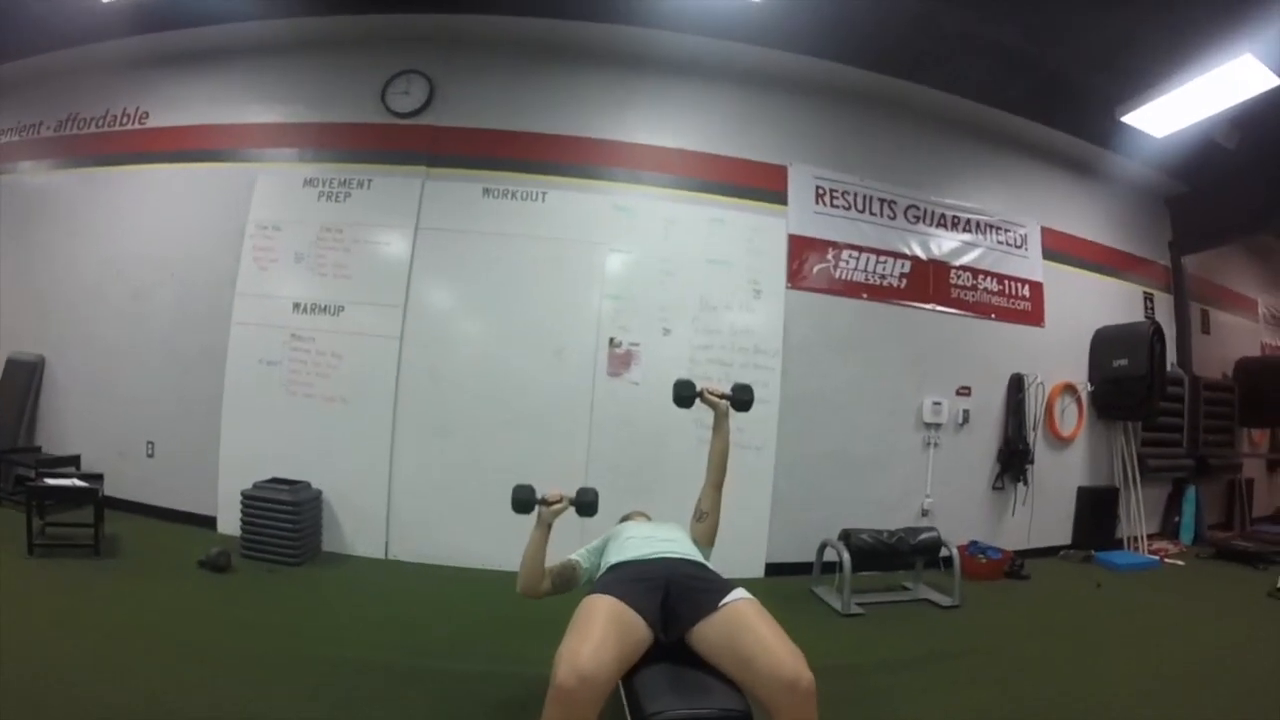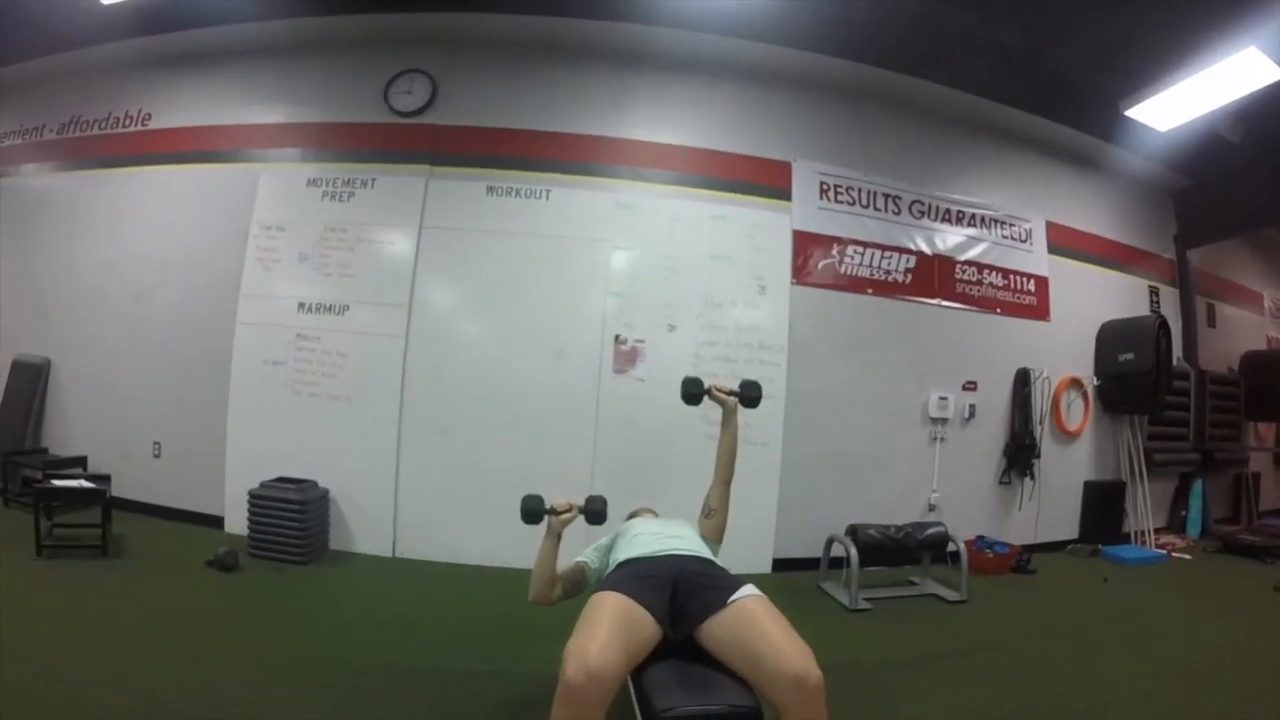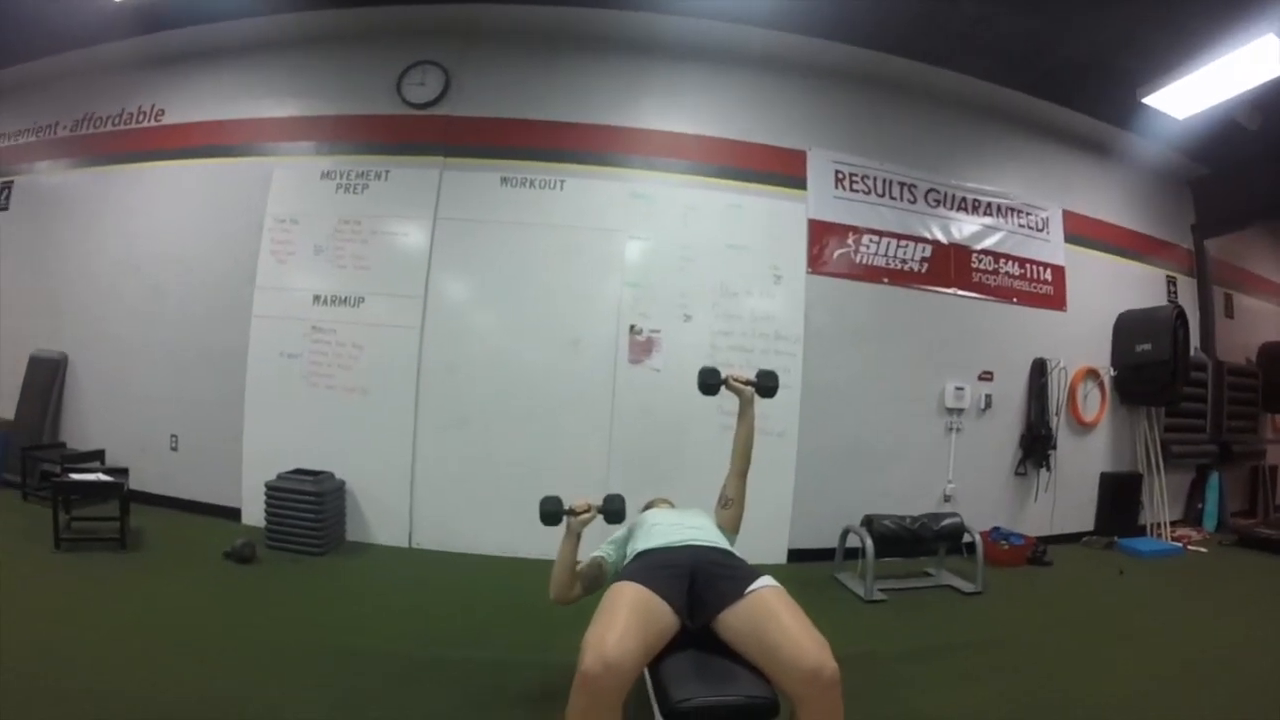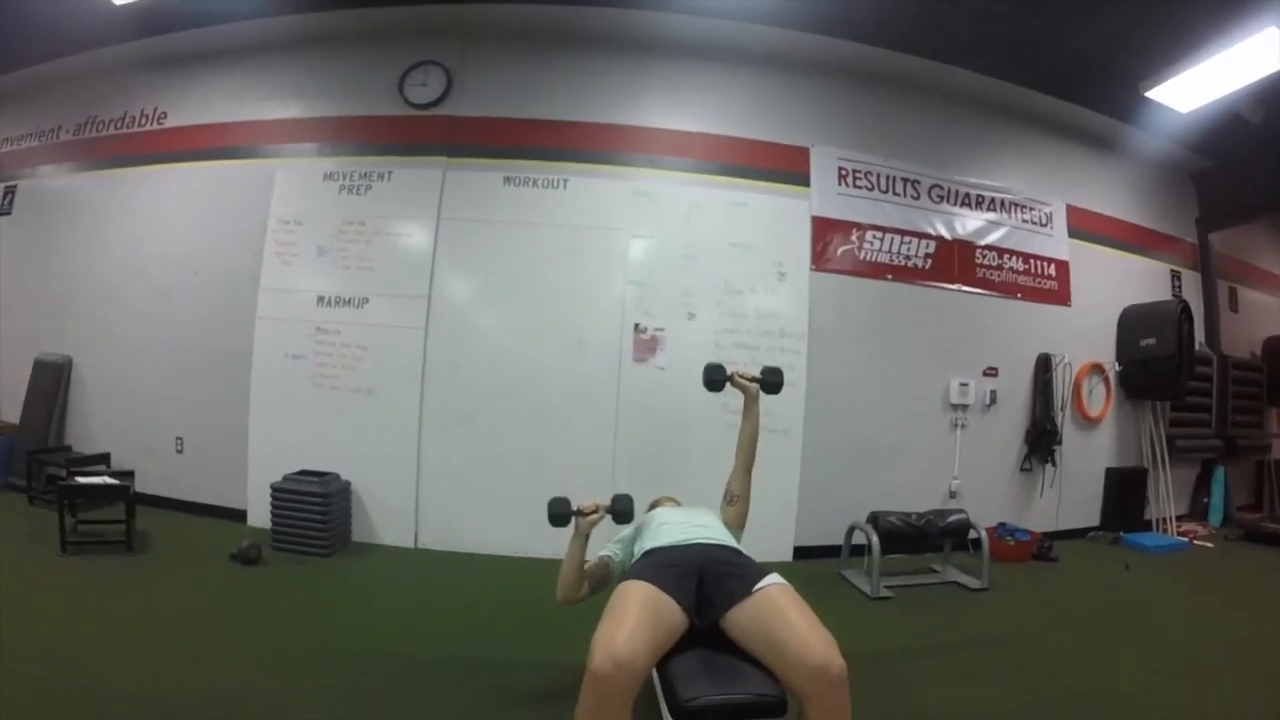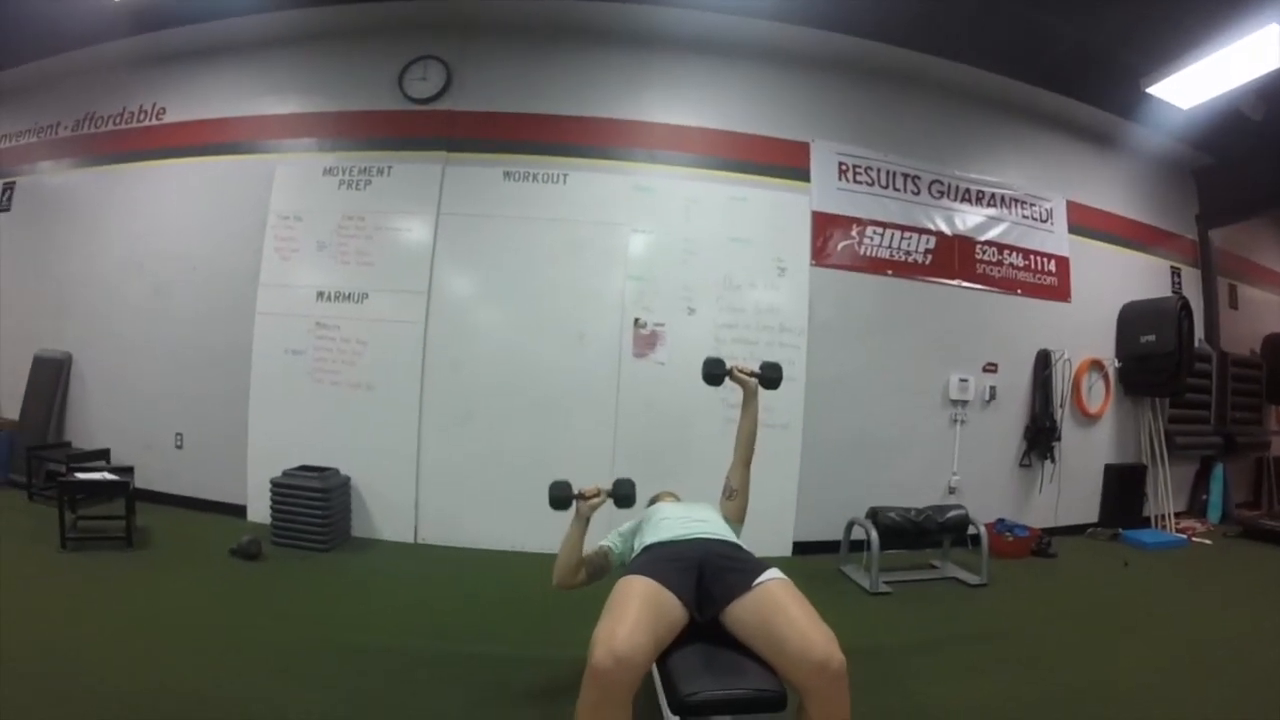
dt=0.1s
person 1, frame 1
left shoulder: (686, 538)
right shoulder: (605, 545)
left elbow: (713, 486)
right elbow: (532, 586)
left wrist: (721, 418)
right wrist: (544, 523)
left knee: (796, 685)
right knee: (572, 683)
person 1, frame 2
left shoulder: (693, 535)
right shoulder: (613, 544)
left elbow: (722, 482)
right elbow: (543, 593)
left wrist: (730, 414)
right wrist: (553, 533)
left knee: (804, 682)
right knee: (581, 680)
person 1, frame 3
left shoulder: (710, 524)
right shoulder: (628, 534)
left elbow: (737, 474)
right elbow: (563, 593)
left wrist: (746, 404)
right wrist: (574, 531)
left knee: (820, 674)
right knee: (598, 671)
person 1, frame 4
left shoulder: (716, 522)
right shoulder: (635, 533)
left elbow: (742, 470)
right elbow: (569, 593)
left wrist: (751, 400)
right wrist: (582, 532)
left knee: (827, 672)
right knee: (607, 670)
person 1, frame 5
left shoulder: (715, 516)
right shoulder: (636, 528)
left elbow: (740, 464)
right elbow: (565, 577)
left wrist: (750, 395)
right wrist: (583, 515)
left knee: (827, 667)
right knee: (609, 665)
